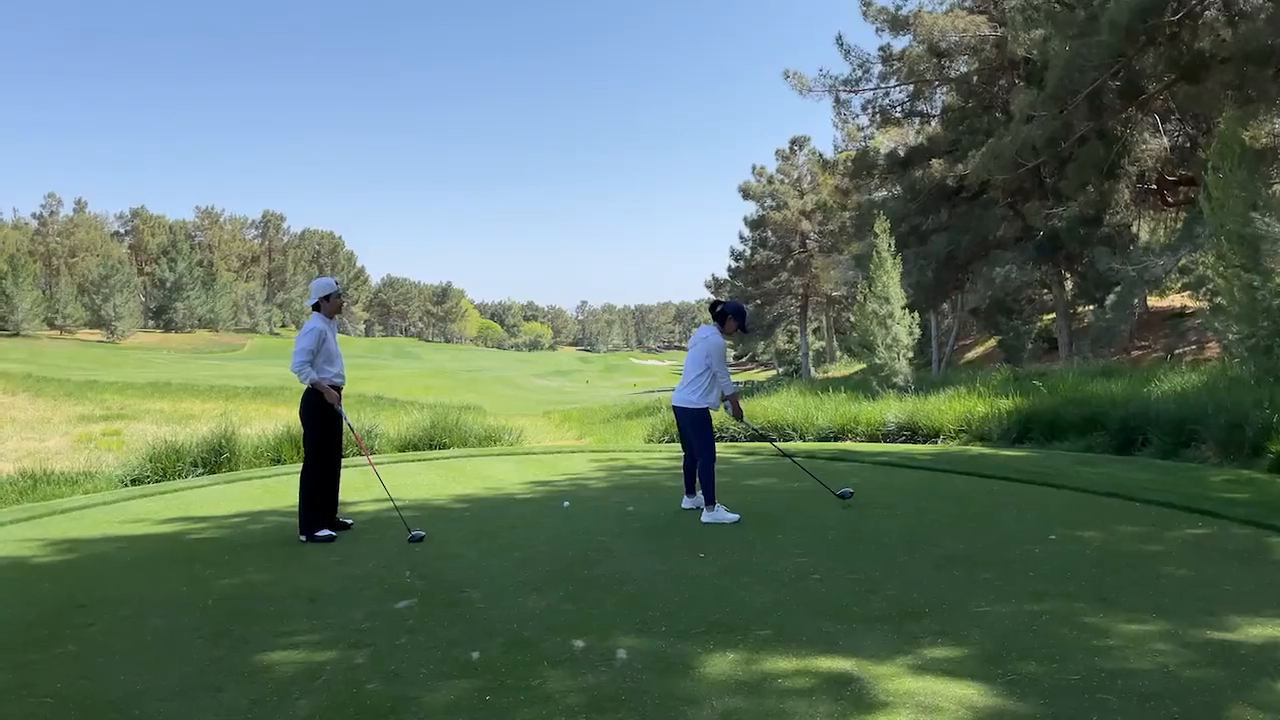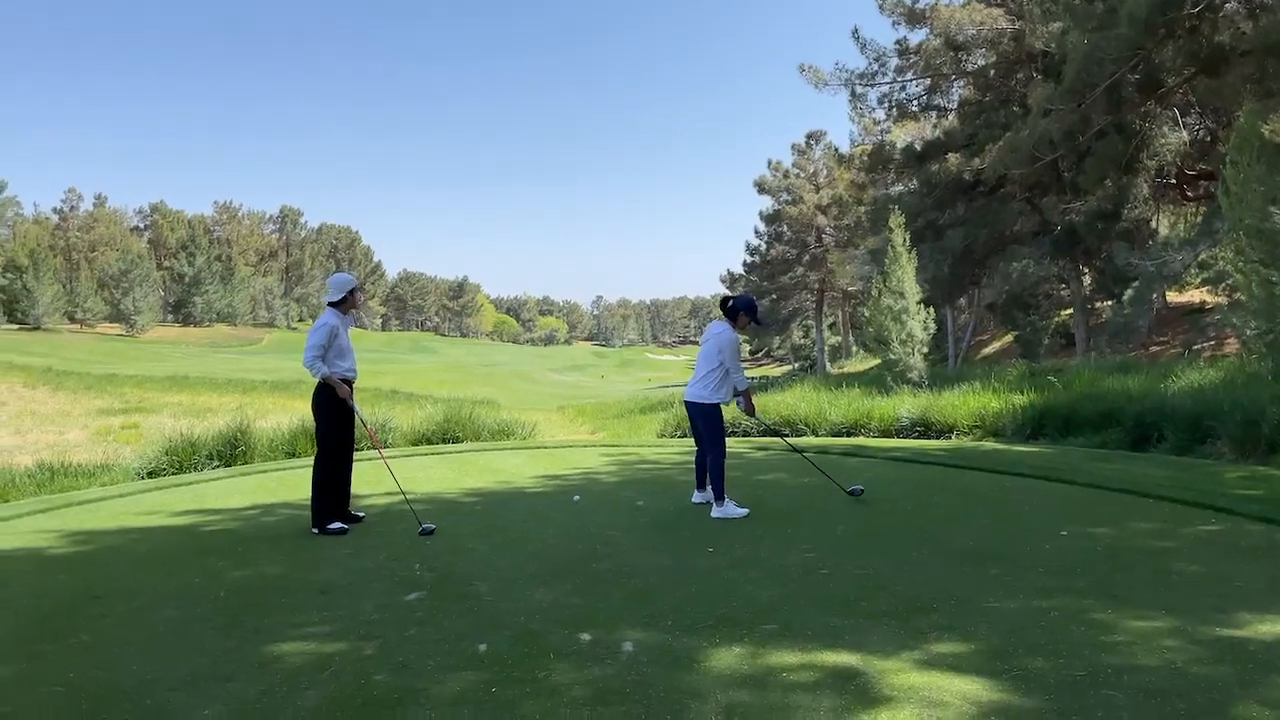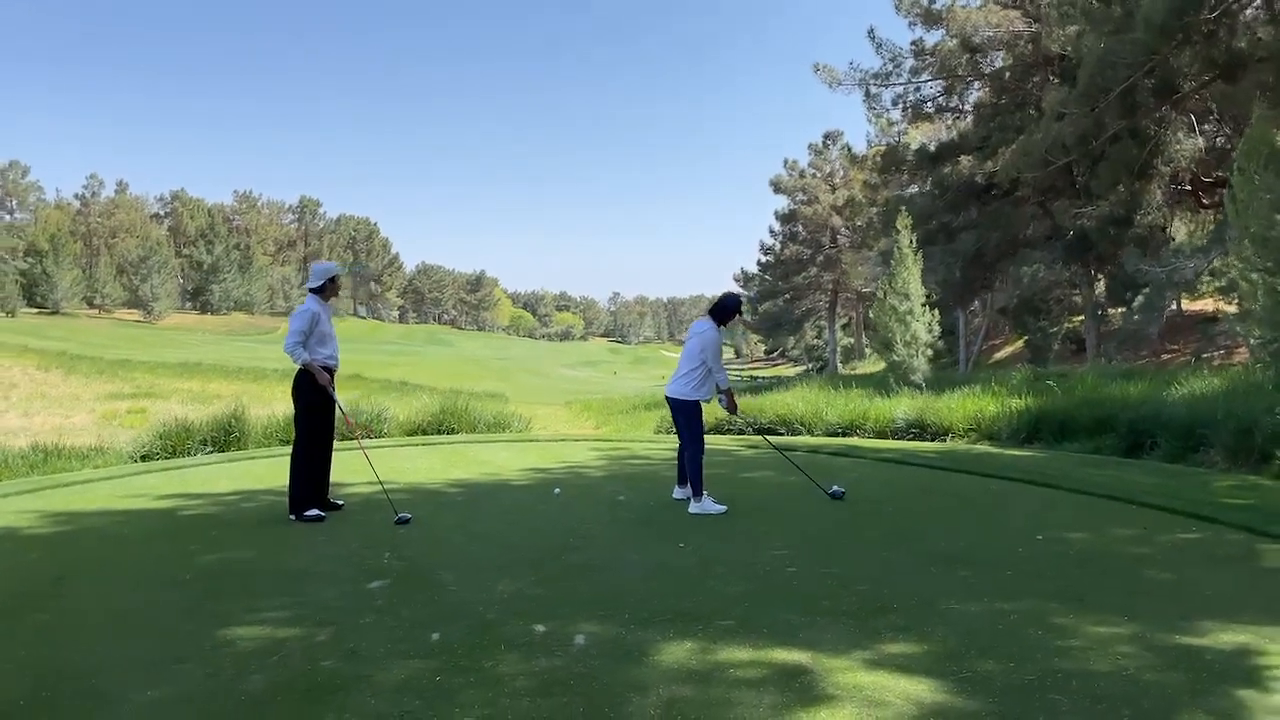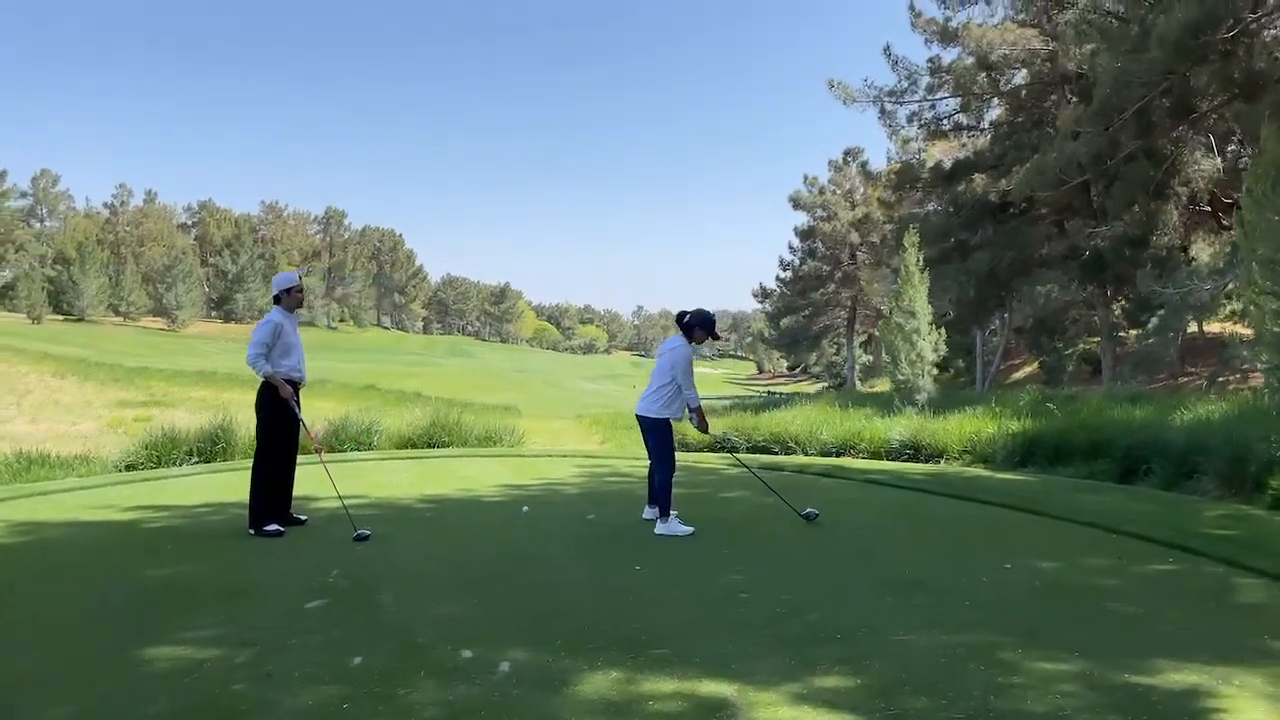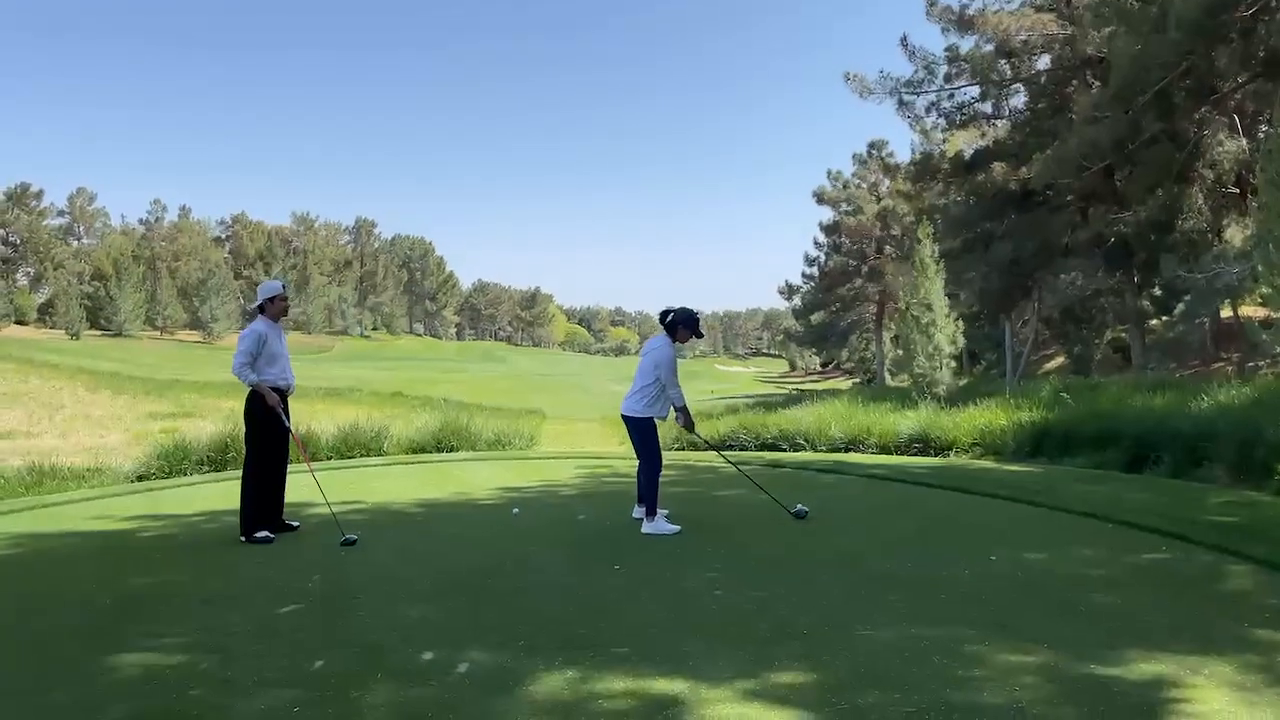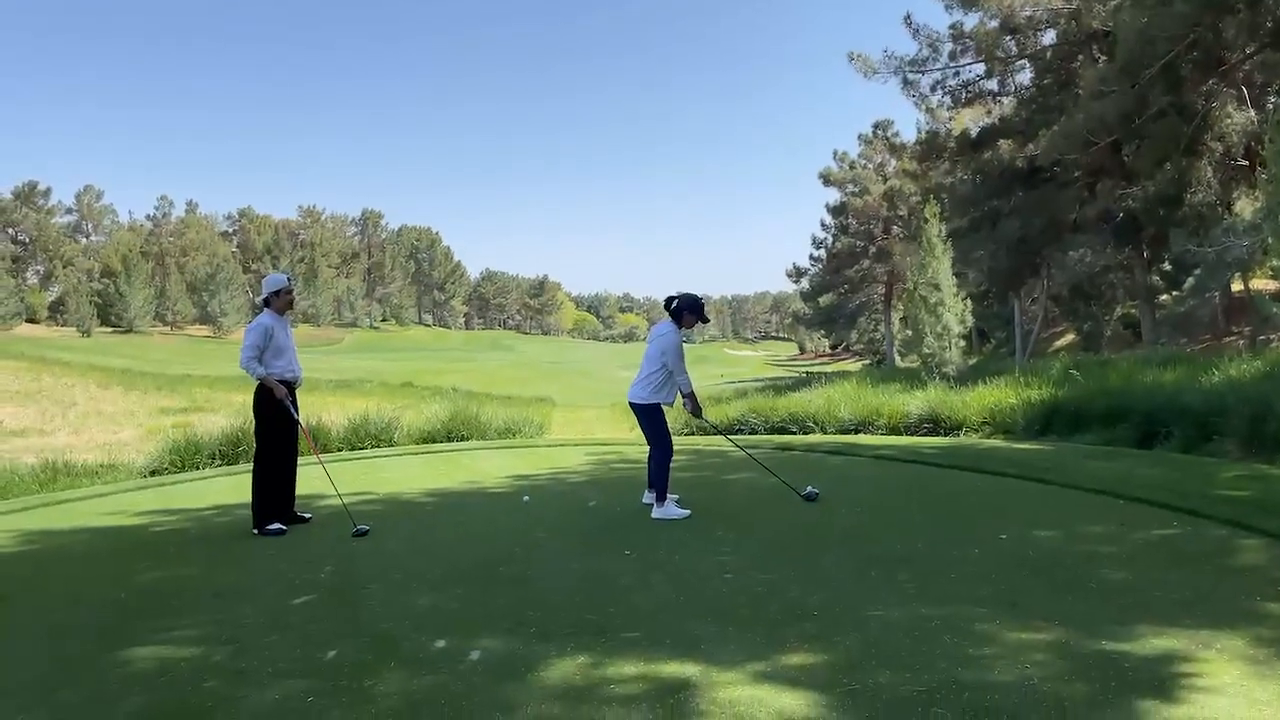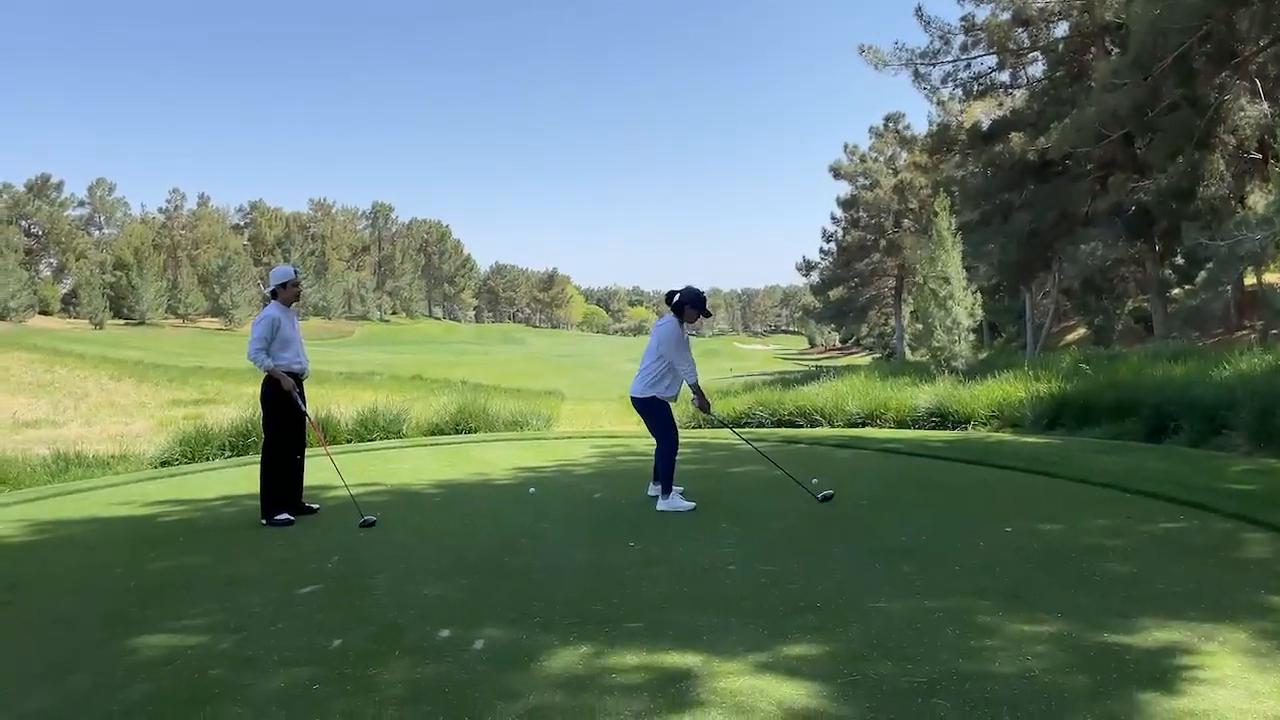
dt=0.7s
person 1, frame 1
left shoulder: (329, 327)
right shoulder: (314, 328)
right elbow: (299, 366)
right wrist: (326, 390)
left hip: (329, 400)
right hip: (318, 400)
left knee: (332, 460)
right knee: (316, 461)
left ankle: (327, 517)
right ankle: (309, 526)
person 1, frame 2
left shoulder: (342, 321)
right shoulder: (327, 323)
right elbow: (311, 360)
right wrist: (338, 385)
left hip: (342, 393)
right hip: (331, 394)
left knee: (343, 453)
right knee: (328, 455)
left ankle: (339, 509)
right ankle: (322, 519)
person 1, frame 3
left shoulder: (323, 309)
right shoulder: (308, 310)
right elbow: (292, 346)
right wrist: (317, 371)
left hip: (324, 381)
right hip: (311, 381)
left knee: (323, 441)
right knee: (307, 442)
left ankle: (319, 497)
right ankle: (299, 505)
person 1, frame 4
left shoulder: (291, 322)
right shoulder: (273, 322)
right elbow: (254, 357)
right wrist: (280, 384)
left hip: (290, 393)
right hip: (275, 393)
left knee: (287, 455)
right knee: (268, 456)
left ankle: (281, 512)
right ankle: (259, 520)
person 1, frame 5
left shoulder: (277, 331)
right shoulder: (256, 331)
right elbow: (240, 367)
left wrist: (286, 389)
right wrist: (267, 393)
left hip: (279, 401)
right hip: (262, 402)
left knee: (278, 462)
right knee: (258, 464)
left ankle: (273, 518)
right ankle: (251, 527)
person 1, frame 6
left shoulder: (284, 323)
right shoulder: (262, 325)
right elbow: (248, 361)
right wrist: (274, 385)
left hip: (287, 393)
right hip: (270, 394)
left knee: (288, 454)
right knee: (268, 456)
left ankle: (285, 510)
right ankle: (263, 519)
person 1, frame 7
left shoulder: (291, 315)
right shoulder: (270, 316)
right elbow: (255, 353)
left wrist: (301, 374)
right wrist: (282, 377)
left hip: (295, 385)
right hip: (278, 386)
left knee: (296, 445)
right knee: (276, 447)
left ankle: (293, 501)
right ankle: (271, 510)
person 2, frame 1
left shoulder: (703, 333)
right shoulder: (715, 340)
right elbow: (722, 376)
left wrist: (725, 397)
right wrist: (735, 405)
left hip: (682, 402)
right hip: (694, 406)
left knee: (692, 452)
right knee: (707, 456)
left ankle: (691, 497)
right ankle: (710, 510)
person 2, frame 2
left shoulder: (716, 328)
right shoulder: (728, 335)
right elbow: (735, 371)
left wrist: (738, 393)
right wrist: (748, 400)
left hip: (694, 397)
right hip: (705, 400)
left knee: (705, 447)
right knee: (717, 451)
left ankle: (701, 491)
right ankle: (720, 505)
person 2, frame 3
left shoulder: (700, 324)
right shoulder: (711, 334)
right elbow: (717, 370)
left wrist: (721, 392)
right wrist: (729, 398)
left hip: (677, 392)
right hip: (687, 397)
left knee: (687, 443)
right knee: (695, 447)
left ankle: (682, 488)
right ankle: (698, 501)
person 2, frame 4
left shoulder: (673, 342)
right shoulder: (682, 351)
right elbow: (688, 388)
left wrist: (692, 412)
right wrist: (701, 417)
left hip: (648, 411)
right hip: (656, 414)
left knee: (658, 462)
right knee: (666, 466)
left ankle: (652, 507)
right ankle: (664, 521)
person 2, frame 5
left shoulder: (657, 341)
right shoulder: (665, 351)
right elbow: (673, 388)
left wrist: (679, 412)
right wrist: (686, 417)
left hip: (634, 410)
right hip: (640, 414)
left knee: (646, 461)
right knee: (653, 464)
left ankle: (642, 507)
right ankle: (650, 520)
person 2, frame 6
left shoulder: (663, 327)
right shoulder: (672, 338)
left elbow: (674, 373)
right elbow: (680, 374)
left wrist: (686, 398)
right wrist: (694, 403)
left hip: (643, 397)
right hip: (647, 400)
left knee: (658, 446)
right knee: (664, 450)
left ankle: (652, 492)
right ankle: (661, 505)
person 2, frame 7
left shoulder: (680, 329)
right shoulder: (668, 329)
left elbow: (687, 363)
right elbow: (683, 366)
left wrist: (698, 395)
right wrist: (701, 396)
left hip: (659, 394)
right hip: (646, 395)
left knee: (668, 439)
right knee: (669, 442)
left ankle: (658, 484)
right ankle: (666, 498)
